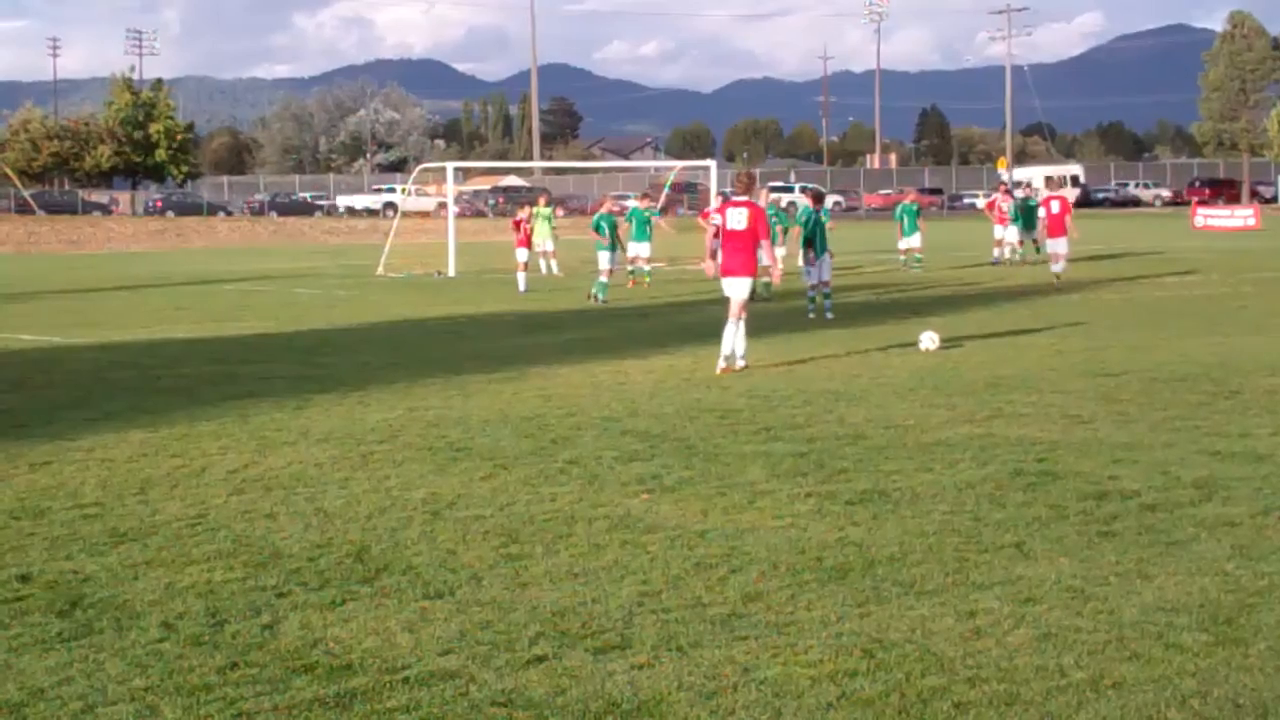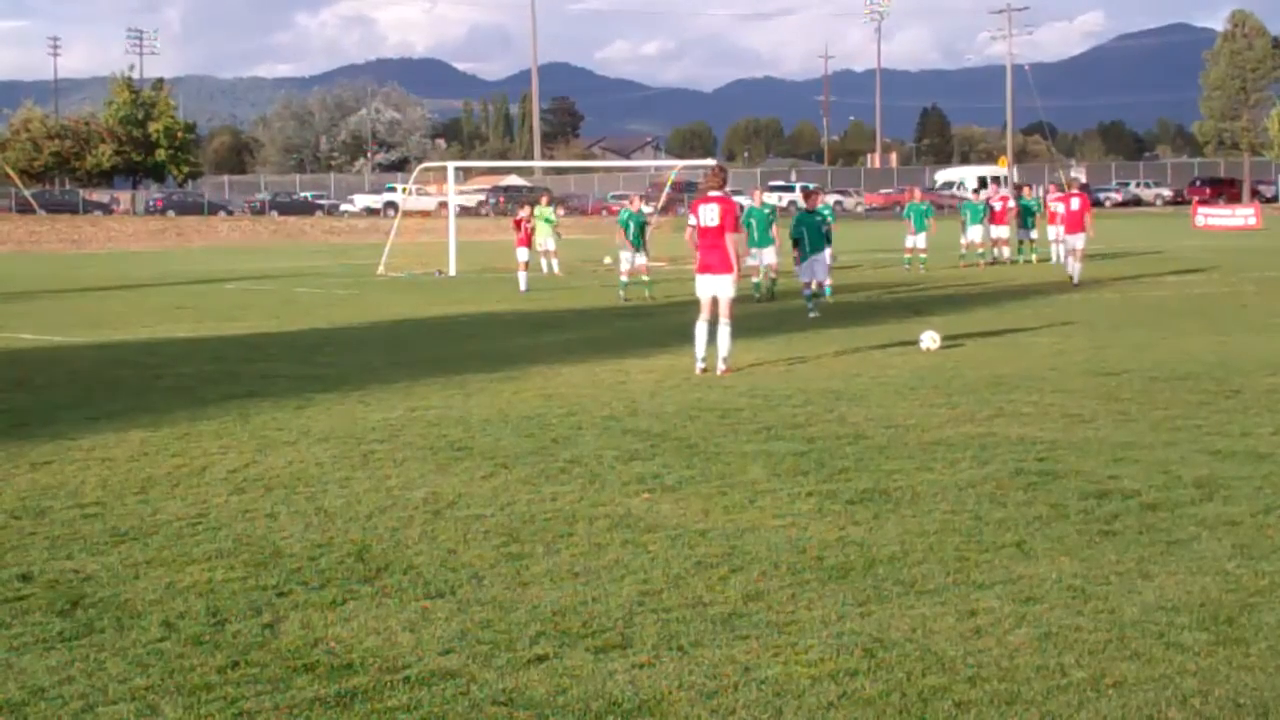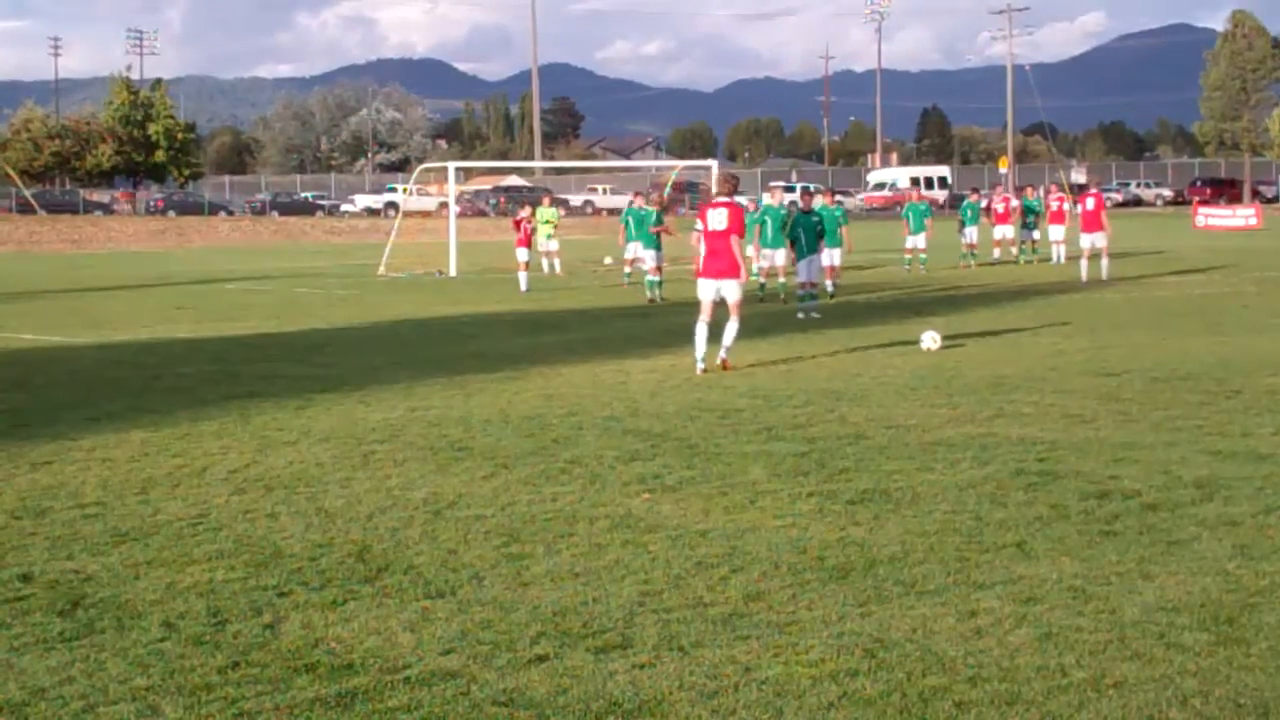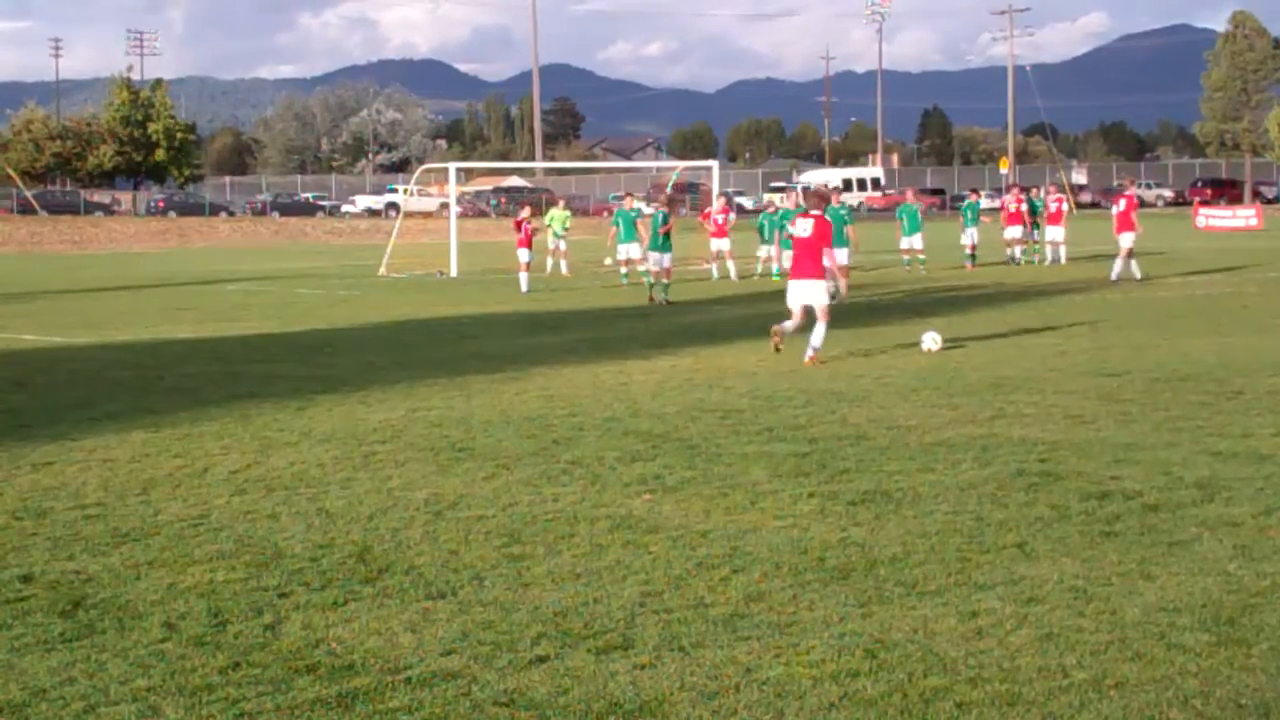
dt=0.7s
person 1, frame 1
left shoulder: (723, 208)
right shoulder: (757, 210)
left elbow: (710, 234)
right elbow: (765, 243)
left wrist: (708, 258)
right wrist: (774, 268)
left hip: (726, 268)
right hip: (745, 269)
left knee: (739, 315)
right knee: (734, 316)
left ankle: (740, 359)
right ankle: (723, 360)
person 1, frame 2
left shoulder: (697, 204)
right shoulder: (729, 204)
left elbow: (688, 236)
right elbow: (730, 238)
right wrist: (736, 265)
left hip: (704, 266)
right hip: (724, 267)
left knee: (704, 315)
right knee: (724, 316)
left ankle: (700, 362)
right ankle: (722, 364)
person 1, frame 3
left shoulder: (705, 209)
right shoulder: (736, 210)
left elbow: (695, 239)
right elbow: (734, 240)
right wrist: (743, 267)
left hip: (708, 270)
right hip: (730, 271)
left knee: (704, 318)
right knee: (734, 316)
left ankle: (700, 362)
right ankle: (723, 354)
person 1, frame 4
left shoulder: (798, 219)
right shoulder: (825, 223)
right elbow: (827, 253)
right wrist: (841, 279)
left hip: (795, 276)
right hip: (815, 276)
left knee: (797, 319)
right knee: (823, 319)
left ankle: (780, 329)
right ankle: (811, 353)
